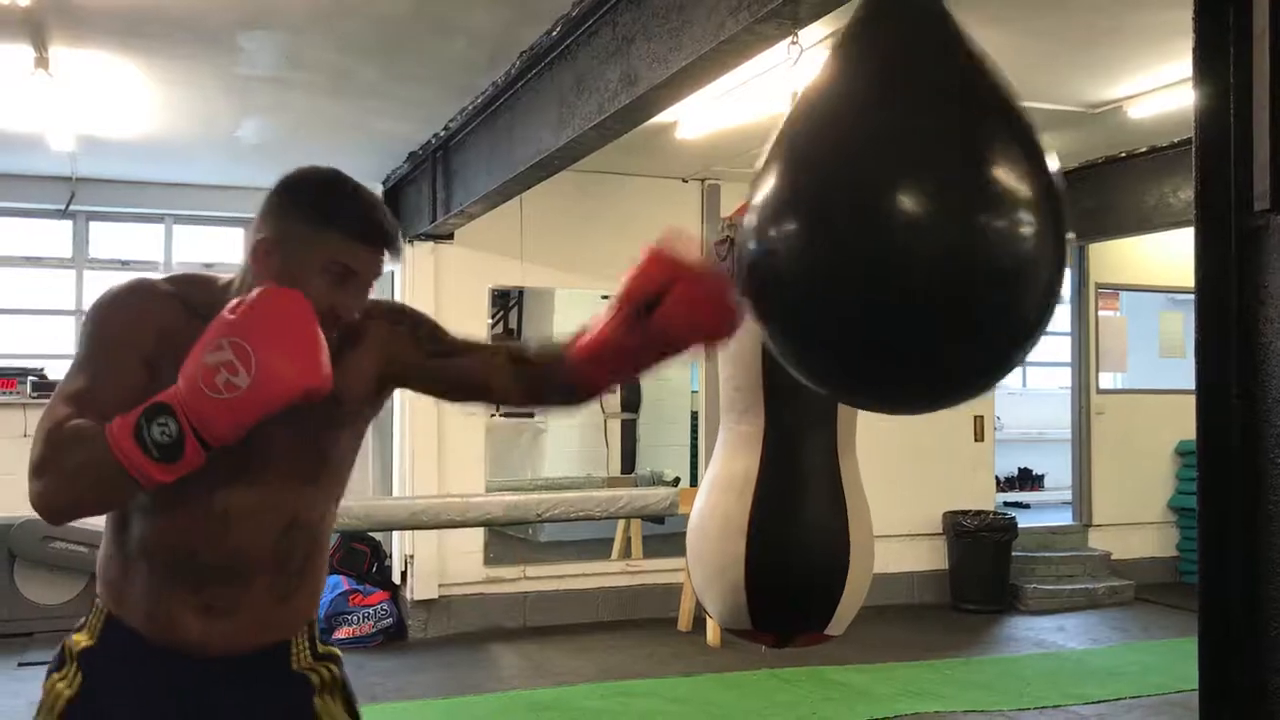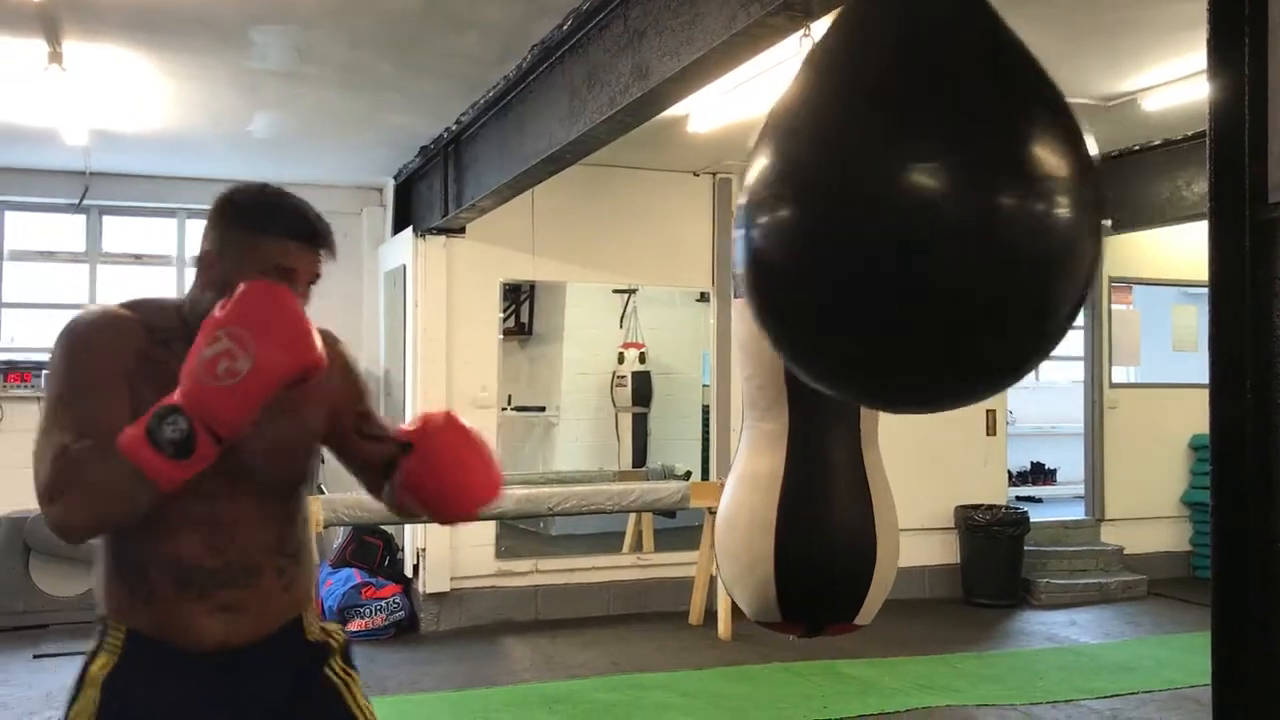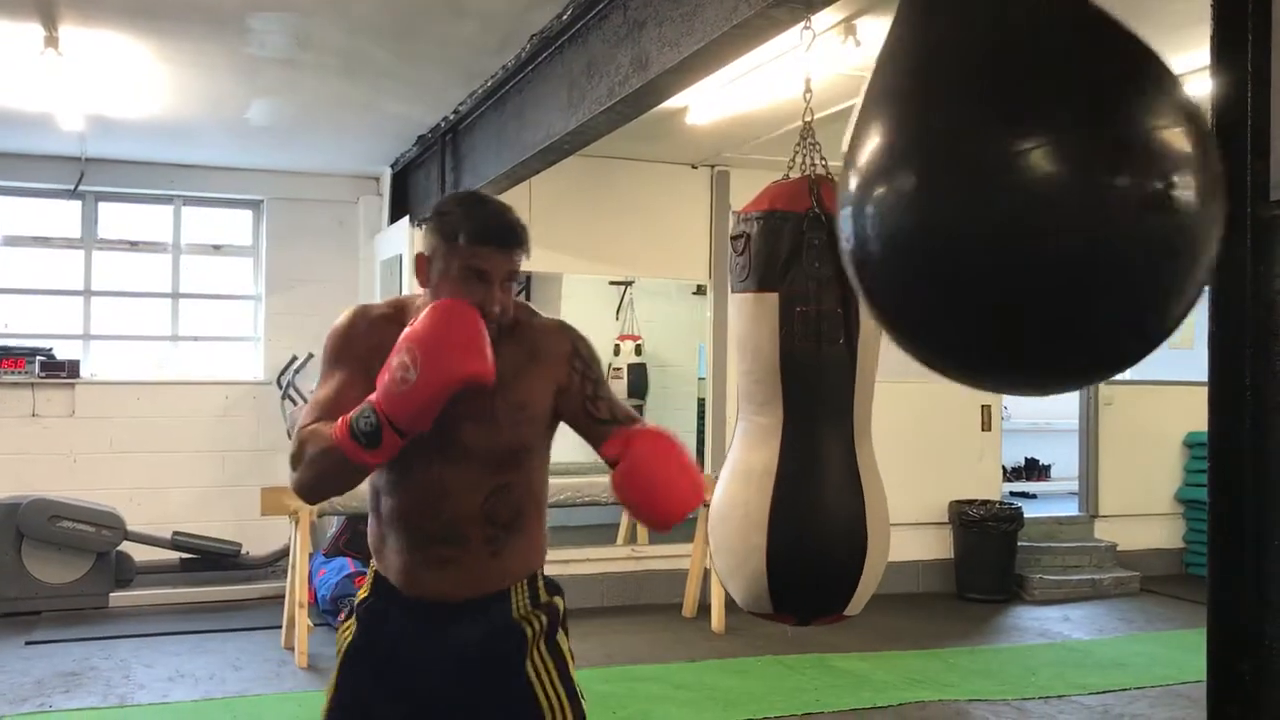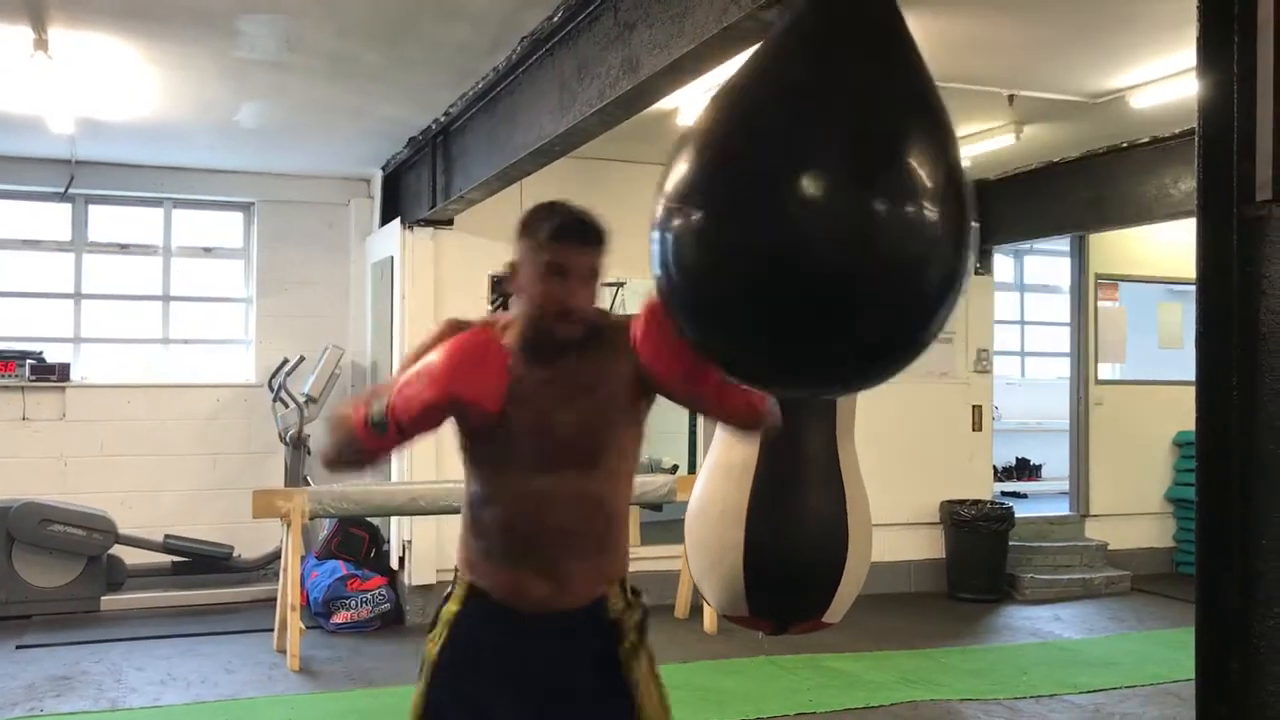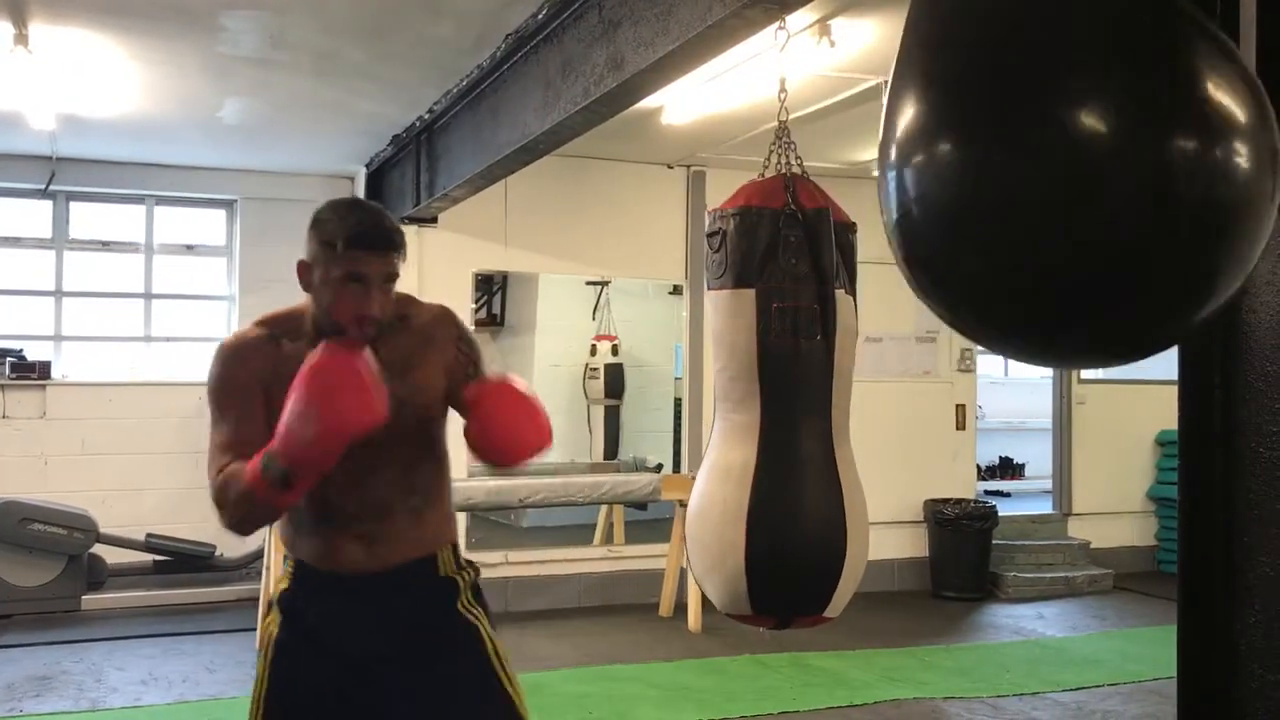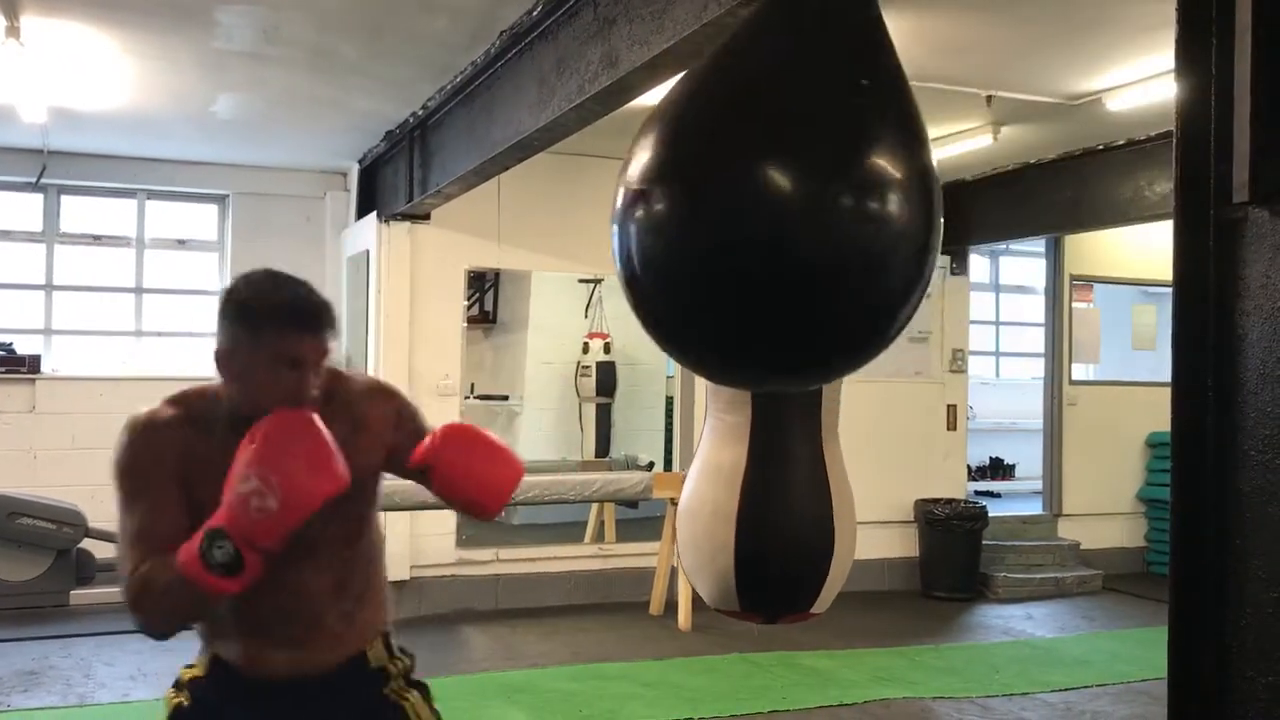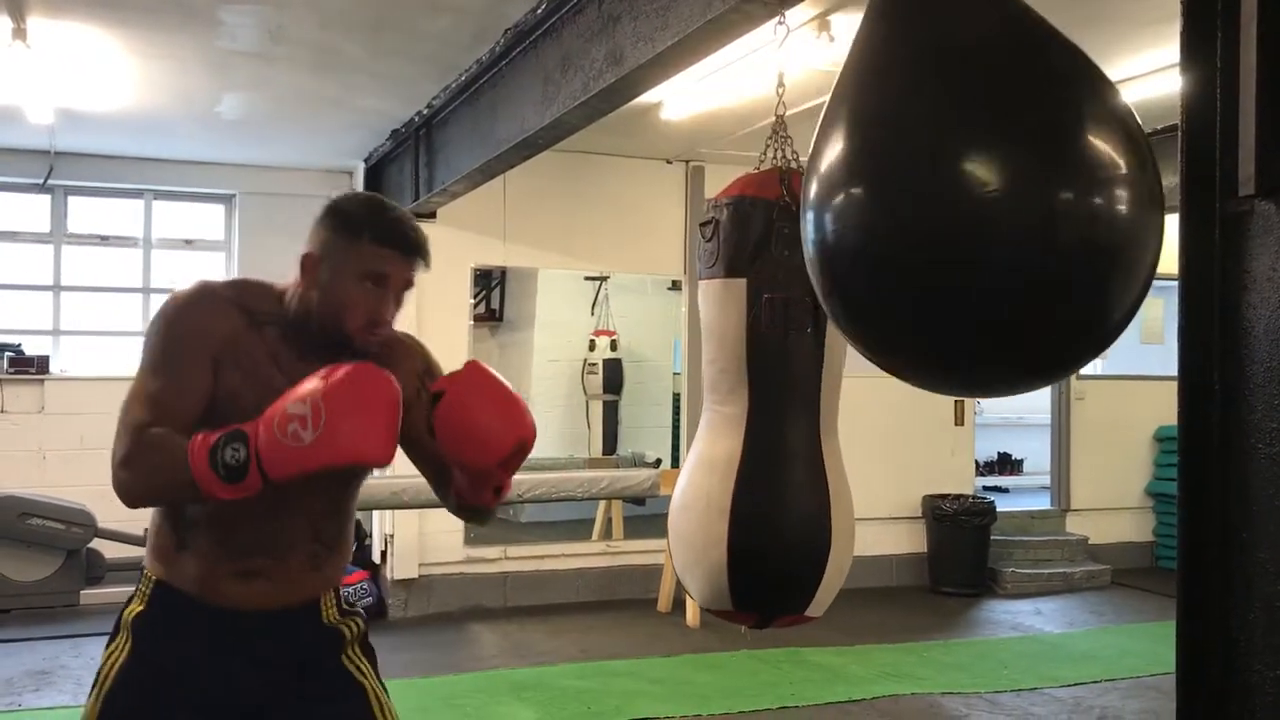
dt=0.7s
person 1, frame 1
left shoulder: (376, 339)
right shoulder: (143, 316)
left elbow: (537, 377)
right elbow: (57, 487)
left wrist: (642, 325)
right wrist: (193, 413)
person 1, frame 2
left shoulder: (318, 362)
right shoulder: (107, 343)
left elbow: (396, 477)
right elbow: (71, 511)
left wrist: (430, 475)
right wrist: (193, 413)
left hip: (286, 658)
right hip: (145, 669)
person 1, frame 3
left shoulder: (551, 350)
right shoulder: (367, 334)
left elbow: (626, 437)
right elbow: (309, 476)
left wrist: (655, 468)
right wrist: (392, 408)
left hip: (503, 623)
right hip: (389, 616)
person 1, frame 4
left shoulder: (633, 347)
right shoulder: (469, 346)
left elbow: (759, 414)
right elbow: (341, 450)
left wrist: (708, 372)
right wrist: (413, 401)
left hip: (598, 625)
right hip: (482, 625)
person 1, frame 5
left shoulder: (434, 332)
right shoulder: (254, 356)
left elbow: (511, 423)
right elbow: (236, 509)
left wrist: (507, 427)
right wrist: (293, 456)
left hip: (430, 593)
right hip: (316, 602)
person 1, frame 6
left shoulder: (370, 410)
right shoulder: (161, 439)
left elbow: (442, 467)
right elbow: (154, 609)
left wrist: (465, 473)
right wrist: (236, 539)
person 1, frame 7
left shoulder: (400, 367)
right shoulder: (207, 319)
left elbow: (468, 503)
right elbow: (135, 473)
left wrist: (486, 469)
right wrist: (263, 448)
left hip: (308, 639)
right hip: (173, 630)
